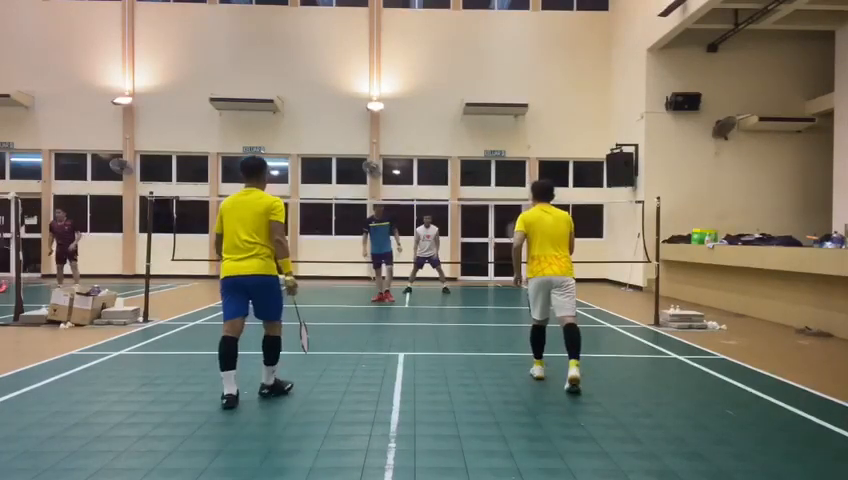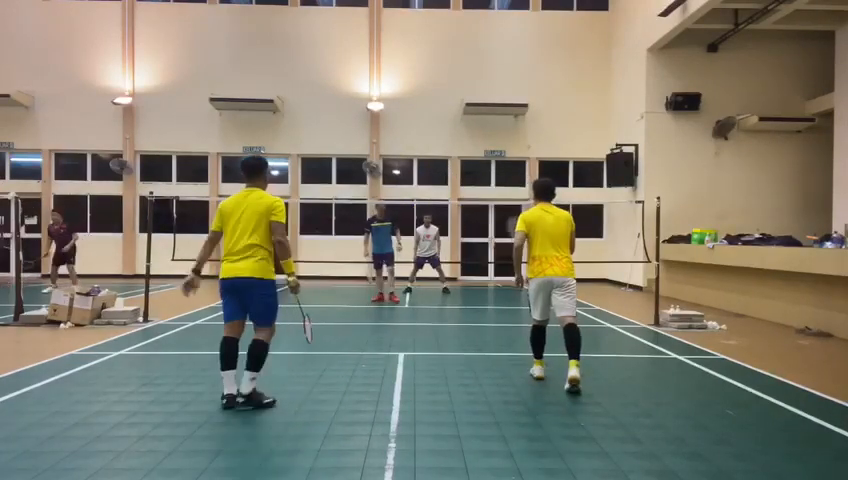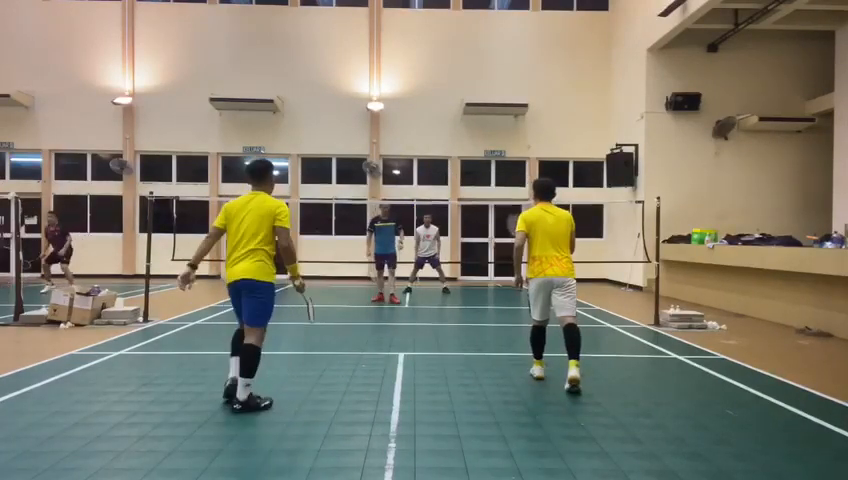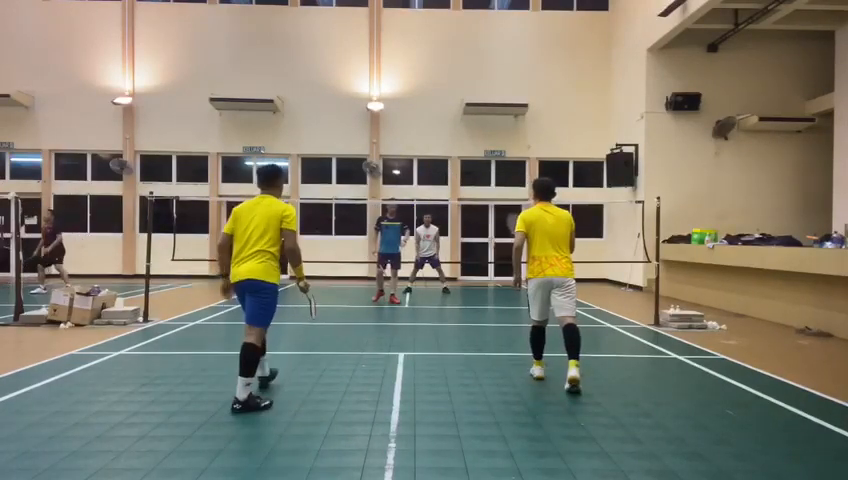
dt=0.2s
person 1, frame 1
left shoulder: (227, 204)
right shoulder: (272, 203)
left elbow: (218, 242)
right elbow: (278, 239)
right wrist: (288, 274)
left hip: (231, 274)
right hip: (262, 273)
left knee: (231, 331)
right knee: (273, 327)
left ankle: (229, 392)
right ankle: (268, 382)
person 1, frame 2
left shoulder: (226, 204)
right shoulder: (273, 203)
left elbow: (211, 240)
right elbow: (280, 239)
left wrist: (195, 272)
right wrist: (290, 273)
left hip: (228, 275)
right hip: (258, 274)
left knee: (231, 333)
right knee: (264, 331)
left ankle: (229, 392)
right ankle: (247, 391)
person 1, frame 3
left shoulder: (231, 206)
right shoulder: (278, 207)
left elbow: (211, 238)
right elbow: (285, 244)
left wrist: (192, 267)
right wrist: (296, 276)
left hip: (233, 275)
right hip: (258, 276)
left knee: (245, 329)
right knee: (254, 334)
left ankle: (234, 379)
right ankle: (243, 397)
person 1, frame 4
left shoulder: (240, 209)
right shoulder: (284, 210)
left elbow: (223, 244)
right elbow: (290, 247)
left wrist: (225, 277)
right wrist: (300, 277)
left hip: (238, 276)
right hip: (262, 276)
left knee: (257, 328)
right knee: (253, 334)
left ankle: (263, 373)
right ankle: (242, 396)
person 2, frame 1
left shoulder: (526, 217)
right shoulder: (565, 217)
left elbow: (516, 244)
left wrist: (517, 271)
left hip: (538, 275)
right hip: (563, 274)
left knee: (538, 321)
right knee: (568, 320)
left ankle: (538, 366)
right ankle: (573, 366)
person 2, frame 2
left shoulder: (527, 216)
right shoulder: (566, 216)
left elbow: (518, 244)
left wrist: (517, 272)
left hip: (538, 276)
right hip: (564, 275)
left knee: (539, 322)
right knee: (569, 320)
left ankle: (538, 366)
right ankle: (573, 367)
person 2, frame 3
left shoulder: (527, 216)
right shoulder: (567, 216)
left elbow: (518, 245)
left wrist: (517, 273)
left hip: (538, 276)
right hip: (564, 275)
left knee: (539, 322)
right knee: (569, 320)
left ankle: (538, 366)
right ankle: (573, 367)
person 2, frame 4
left shoulder: (527, 216)
right shoulder: (566, 216)
left elbow: (518, 245)
left wrist: (516, 273)
left hip: (538, 276)
right hip: (564, 275)
left knee: (538, 322)
right knee: (568, 320)
left ankle: (538, 366)
right ankle: (573, 367)
